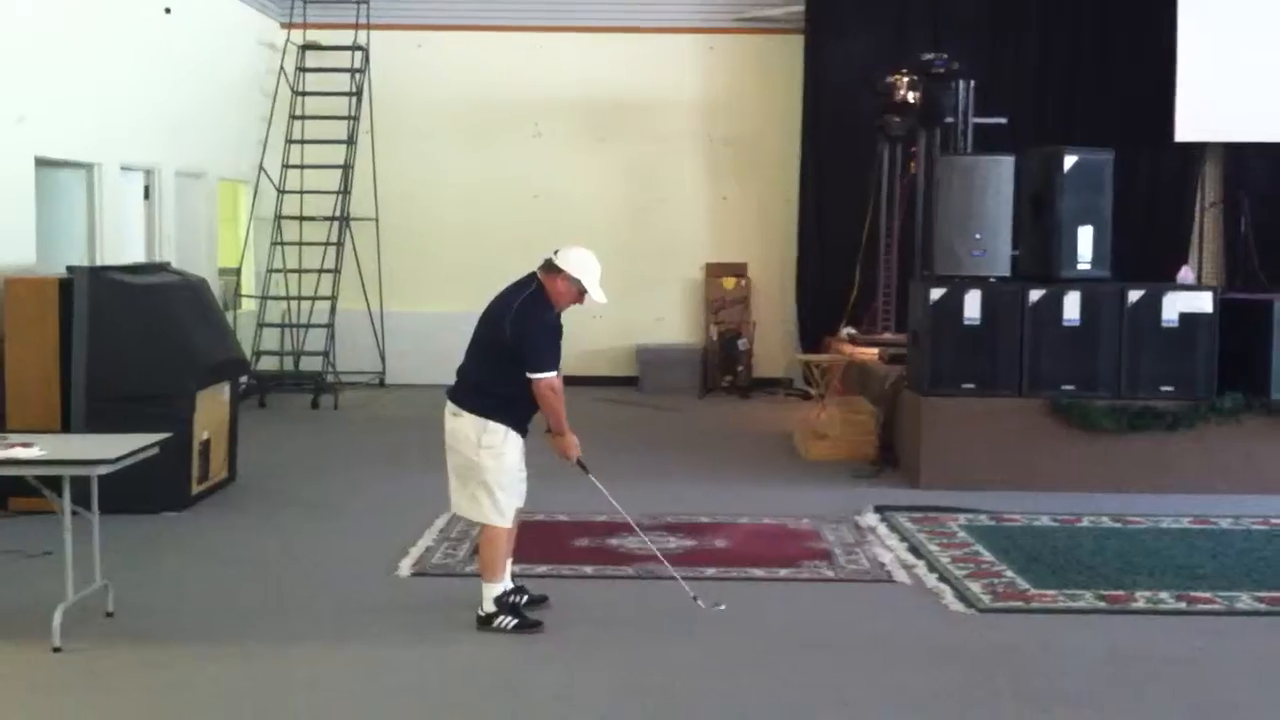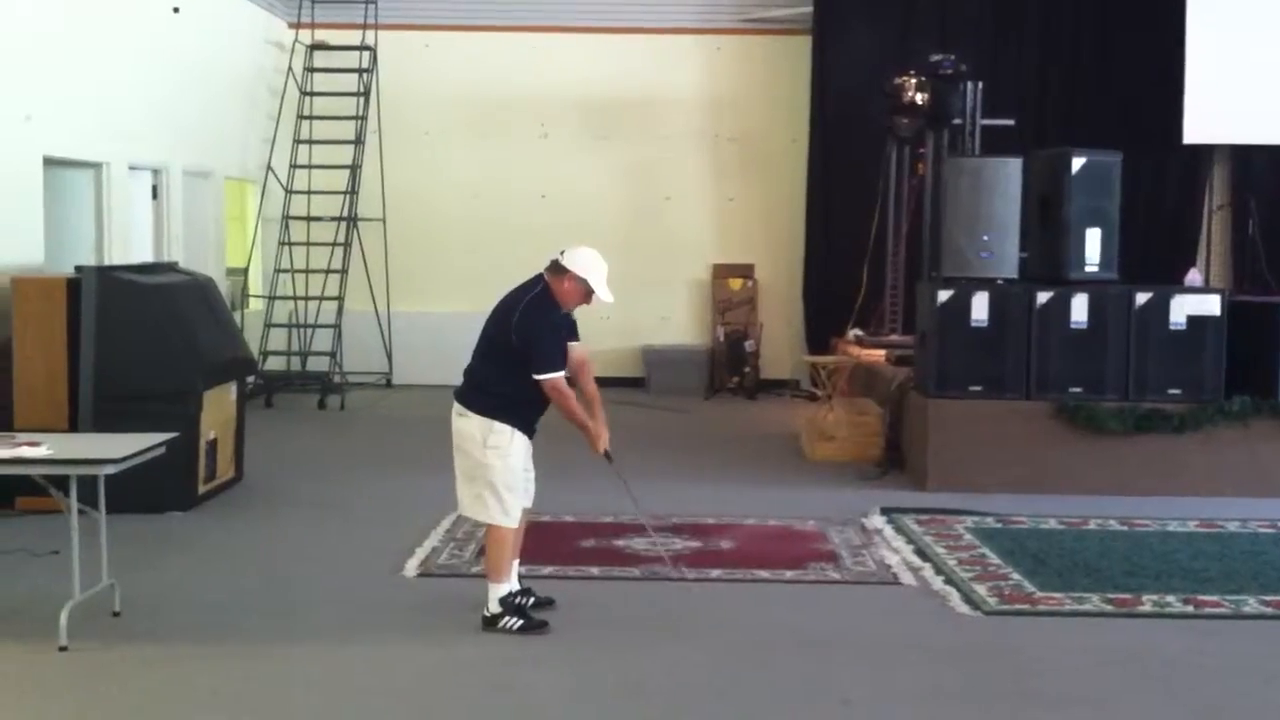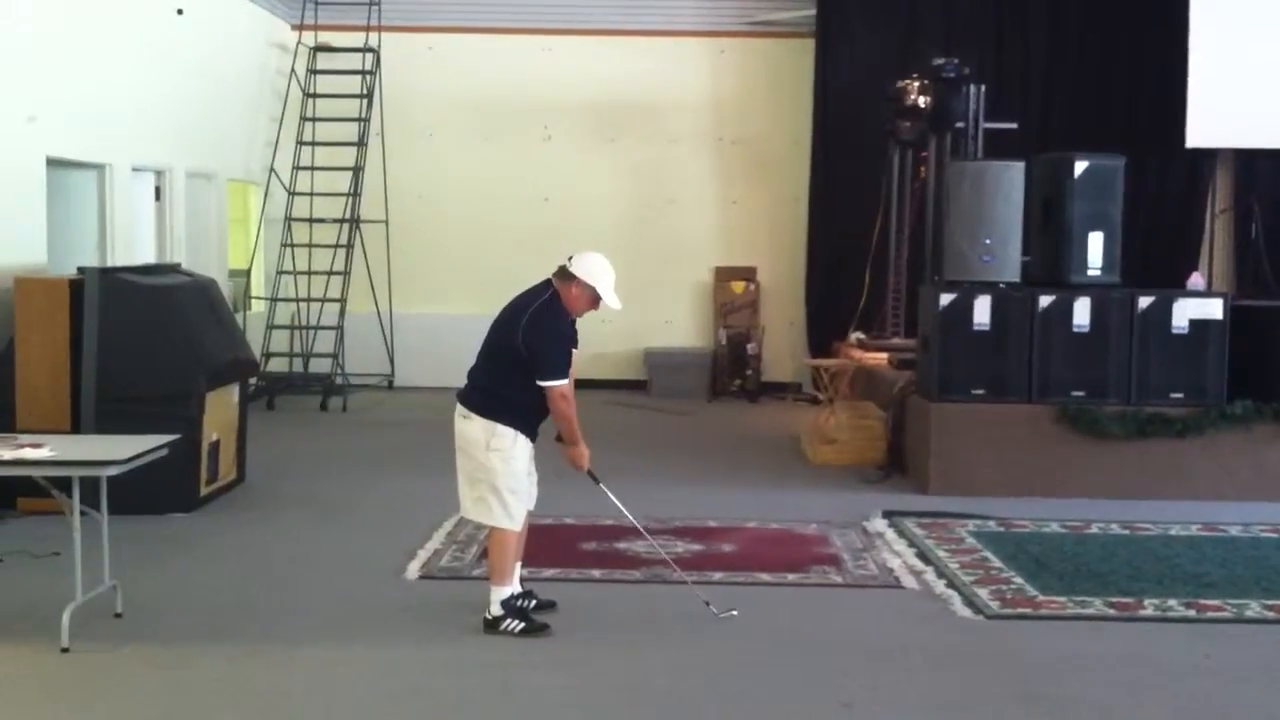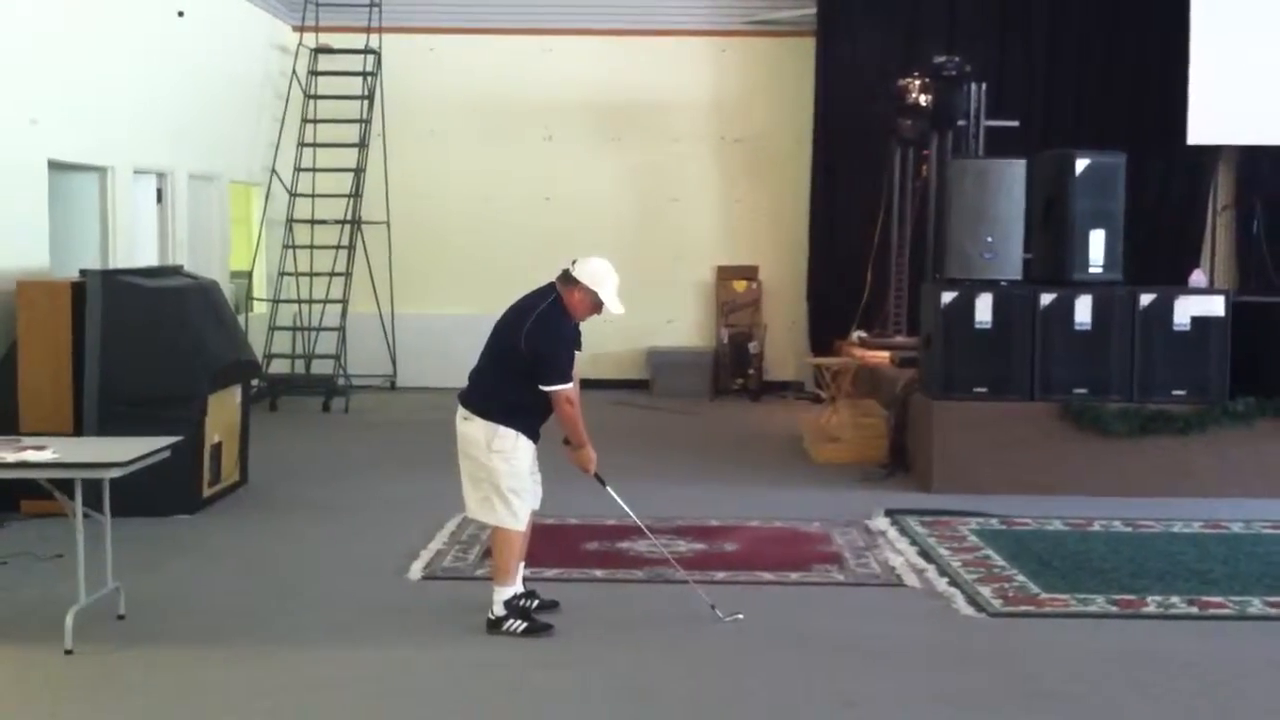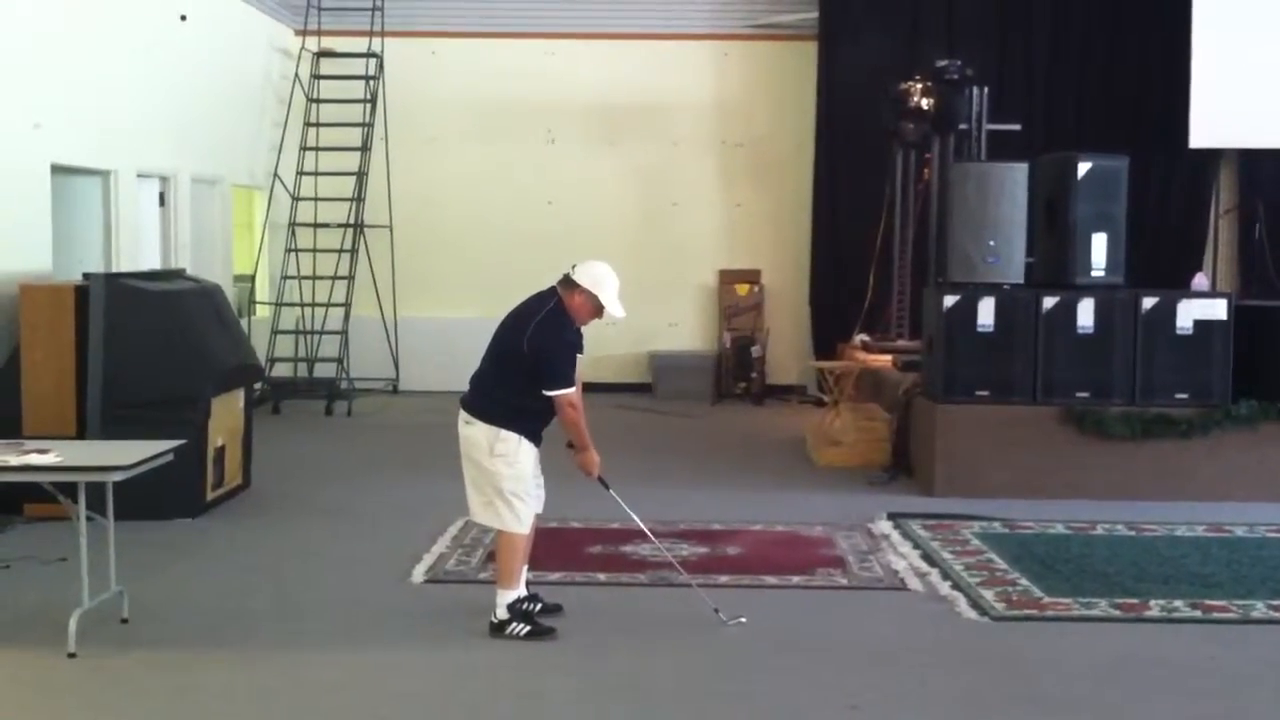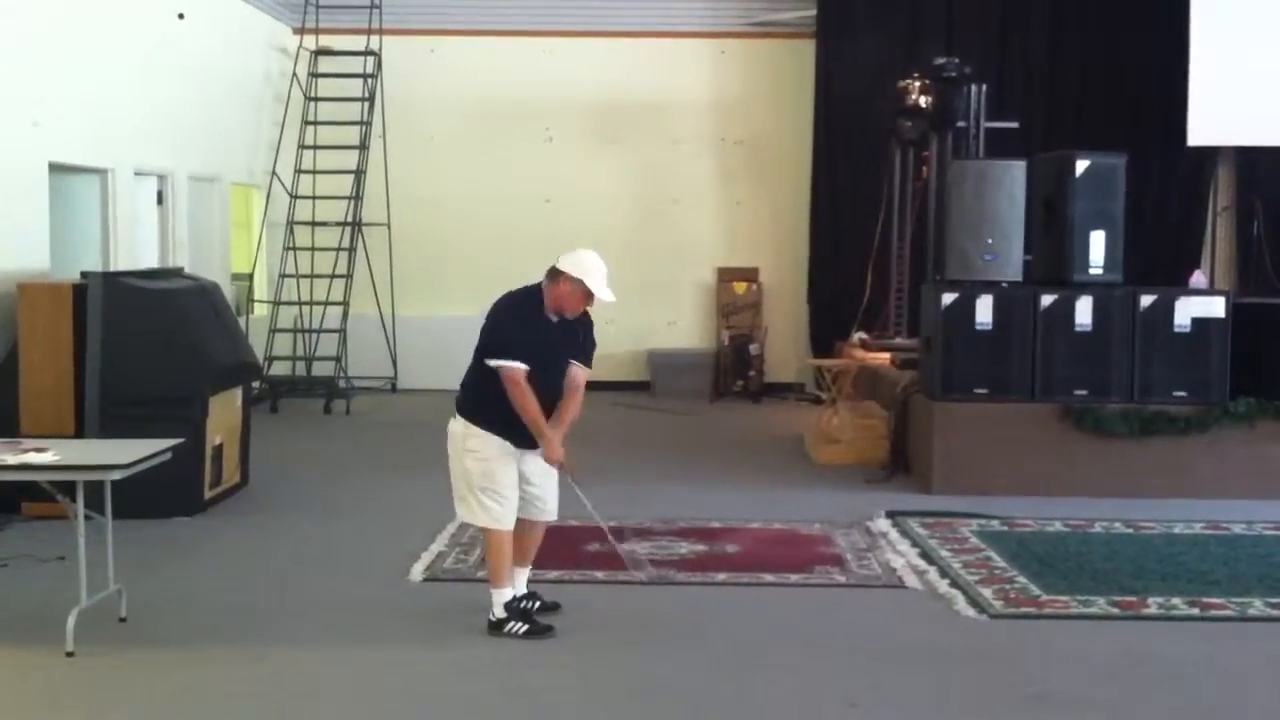
dt=0.7s
person 1, frame 1
left shoulder: (536, 299)
right shoulder: (533, 314)
left elbow: (550, 376)
right elbow: (545, 387)
left wrist: (559, 429)
right wrist: (563, 434)
left hip: (496, 418)
right hip: (484, 422)
left knee: (509, 506)
right knee: (497, 513)
left ankle: (504, 587)
right ankle: (492, 606)
person 1, frame 2
left shoulder: (551, 304)
right shoulder: (537, 314)
left elbow: (576, 362)
right elbow: (555, 387)
left wrist: (599, 416)
right wrist: (589, 428)
left hip: (507, 419)
right hip: (490, 422)
left knee: (518, 505)
right knee: (503, 512)
left ankle: (510, 587)
right ankle: (498, 607)
person 1, frame 3
left shoulder: (551, 305)
right shoulder: (546, 321)
left elbow: (564, 376)
right elbow: (558, 394)
left wrist: (570, 436)
right wrist: (575, 443)
left hip: (507, 420)
right hip: (493, 425)
left knee: (520, 507)
right knee: (507, 514)
left ankle: (512, 590)
right ankle: (499, 609)
person 1, frame 4
left shoulder: (554, 307)
right shoulder: (549, 325)
left elbow: (567, 380)
right elbow: (563, 398)
left wrist: (575, 438)
right wrist: (582, 445)
left hip: (507, 421)
right hip: (495, 425)
left knee: (524, 506)
right knee: (510, 515)
left ankle: (514, 590)
right ankle: (502, 609)
person 1, frame 5
left shoulder: (556, 313)
right shoulder: (550, 329)
left elbow: (571, 385)
right elbow: (565, 402)
left wrist: (580, 441)
right wrist: (586, 449)
left hip: (512, 425)
right hip: (497, 429)
left knee: (528, 511)
right knee: (514, 518)
left ankle: (518, 594)
right ankle: (506, 613)
person 1, frame 6
left shoulder: (581, 325)
right shoulder: (512, 309)
left elbow: (575, 384)
right elbow: (514, 381)
left wrist: (557, 434)
right wrist: (545, 436)
left hip: (530, 435)
right hip: (484, 430)
left knee: (538, 513)
right knee: (500, 519)
left ankle: (518, 592)
right ankle: (501, 611)
